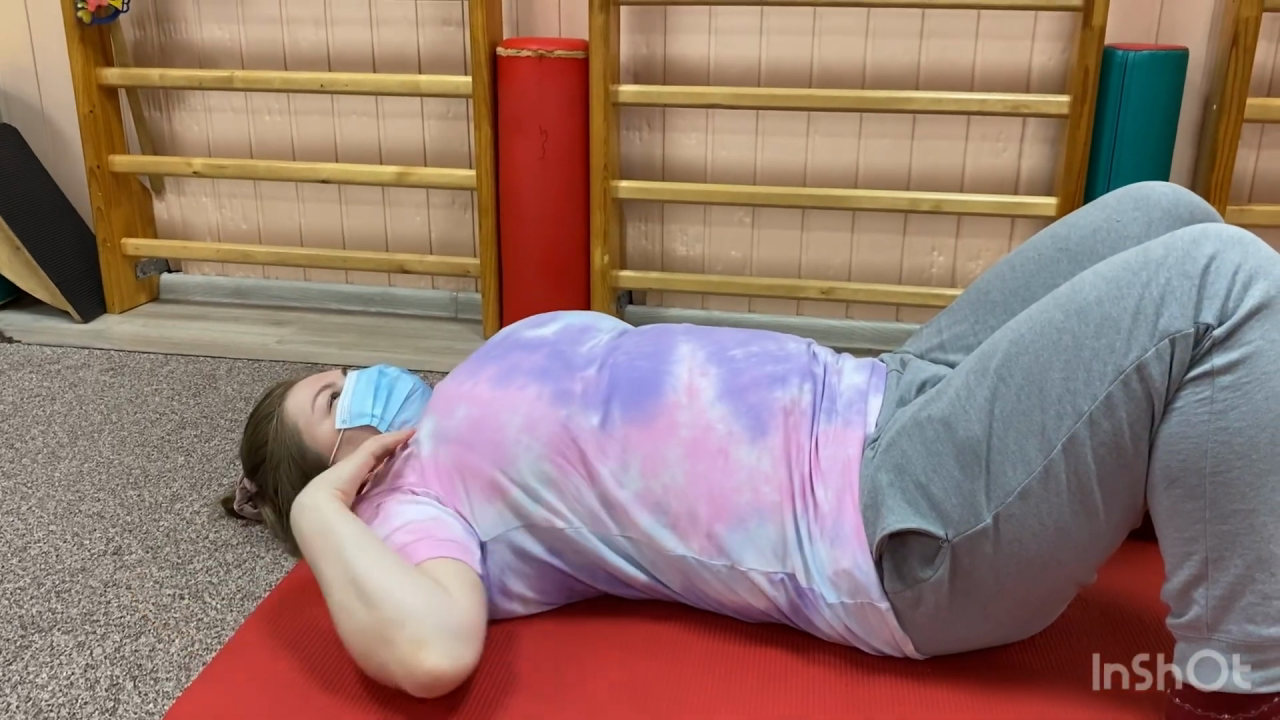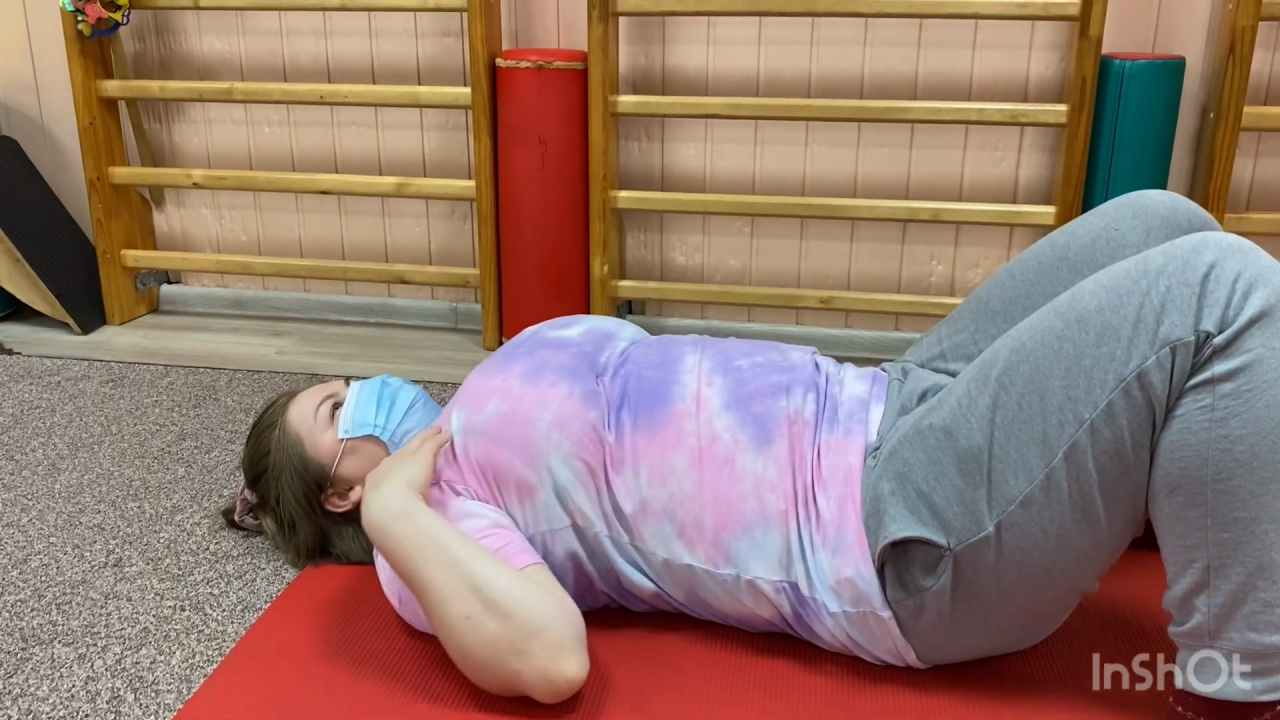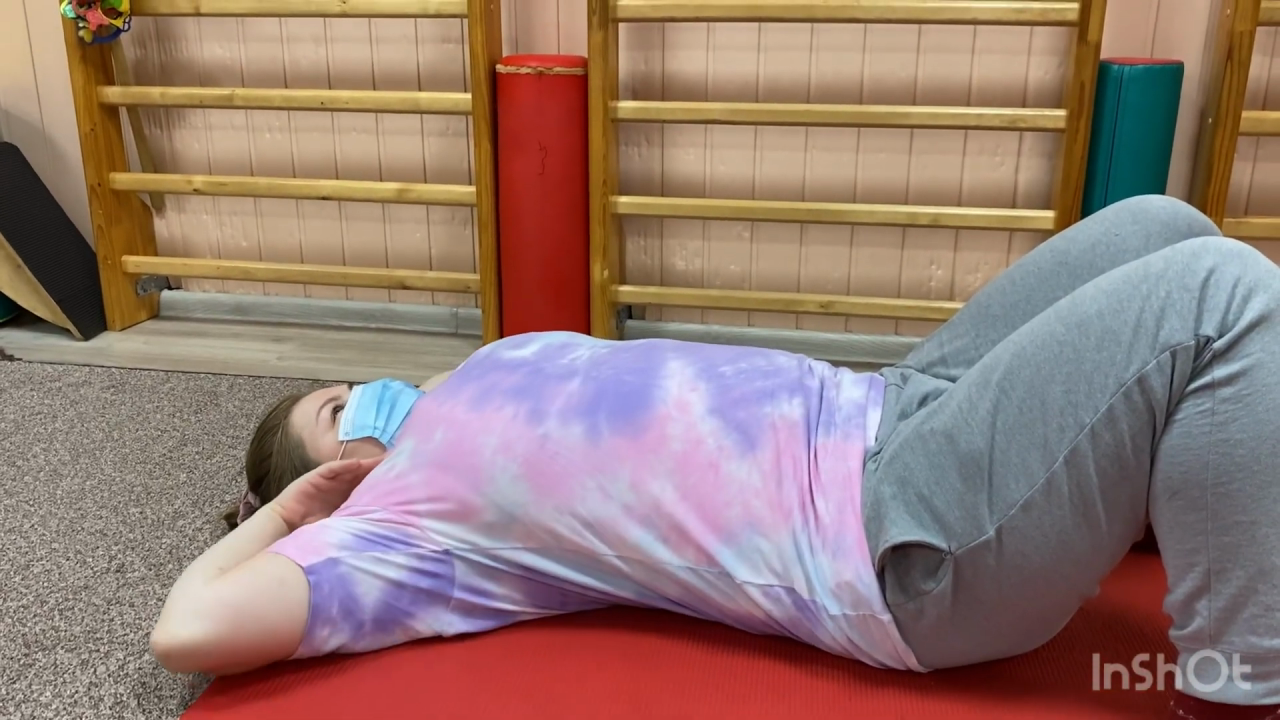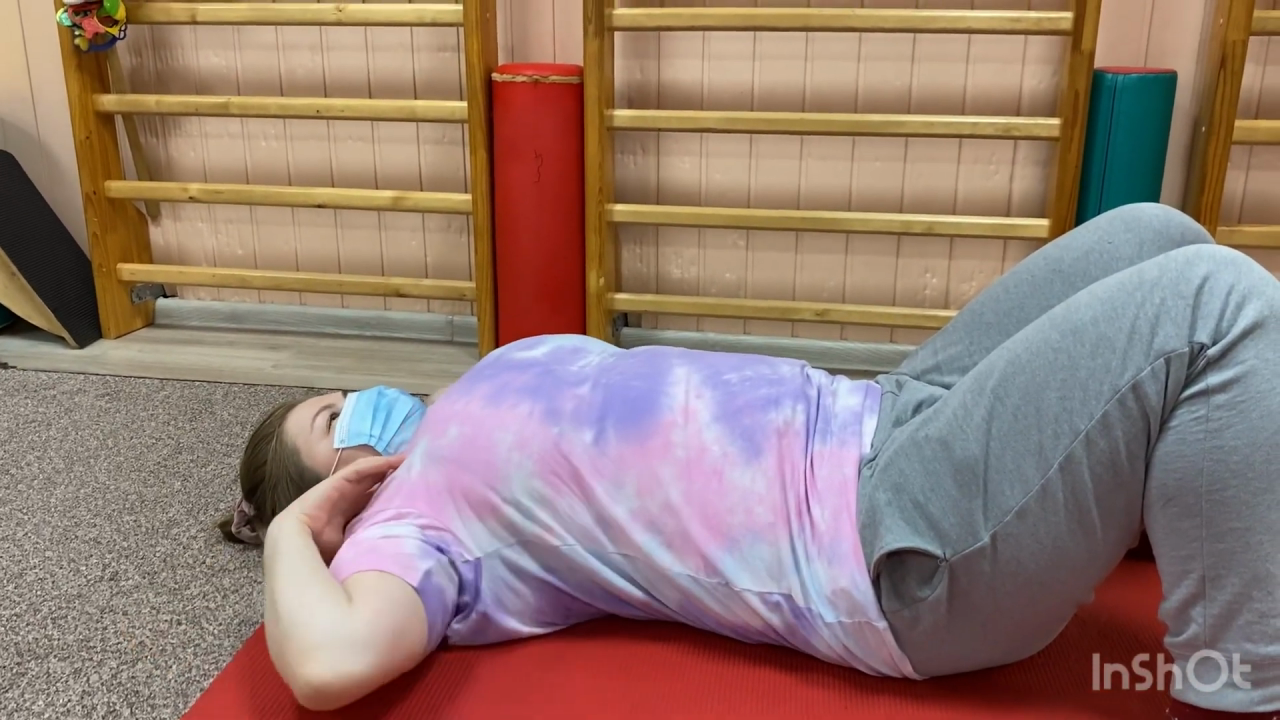
dt=1s
person 1, frame 1
left shoulder: (470, 418)
right shoulder: (418, 503)
right wrist: (315, 507)
left hip: (886, 402)
right hip: (908, 528)
left knee: (1162, 216)
person 1, frame 2
left shoulder: (479, 422)
right shoulder: (428, 514)
right wrist: (396, 508)
left hip: (888, 409)
right hip: (912, 539)
left knee: (1158, 223)
person 1, frame 3
left shoulder: (469, 406)
right shoulder: (401, 517)
right elbow: (188, 630)
right wrist: (273, 515)
left hip: (885, 414)
right hip: (912, 543)
left knee: (1162, 231)
person 1, frame 4
left shoulder: (465, 427)
right shoulder: (410, 524)
right wrist: (292, 527)
left hip: (882, 425)
right hip: (906, 549)
left knee: (1159, 241)
